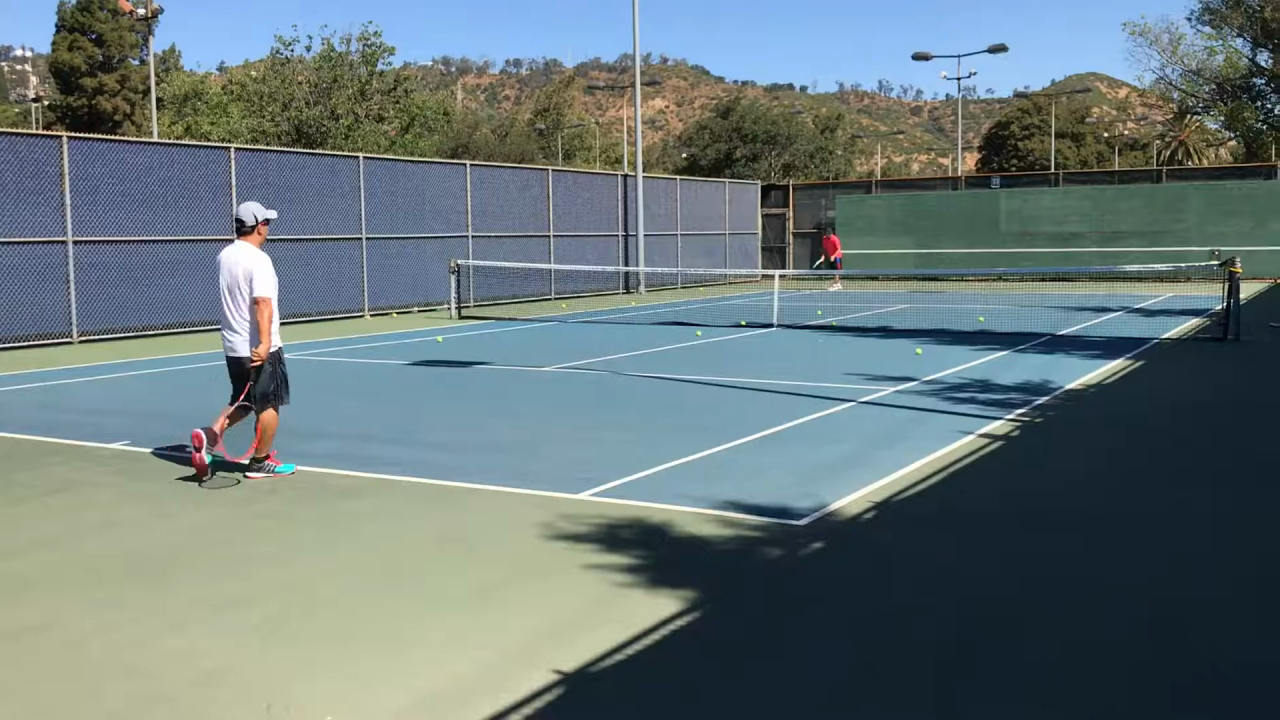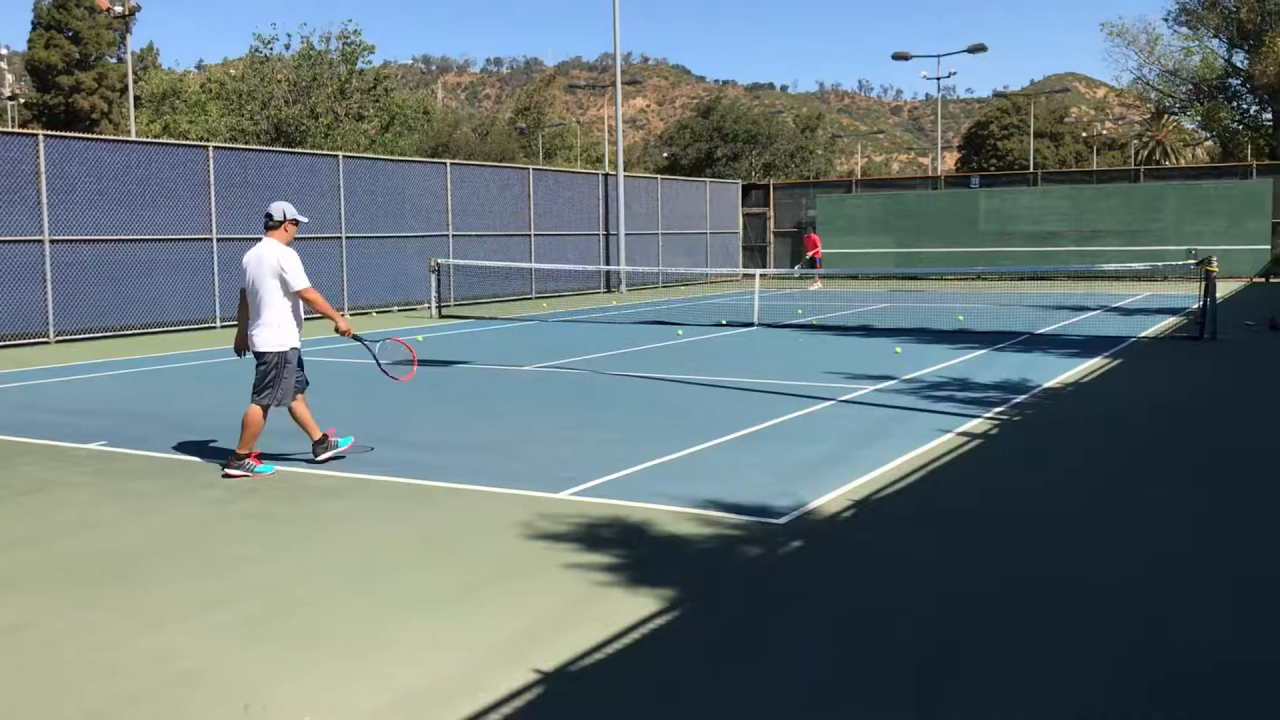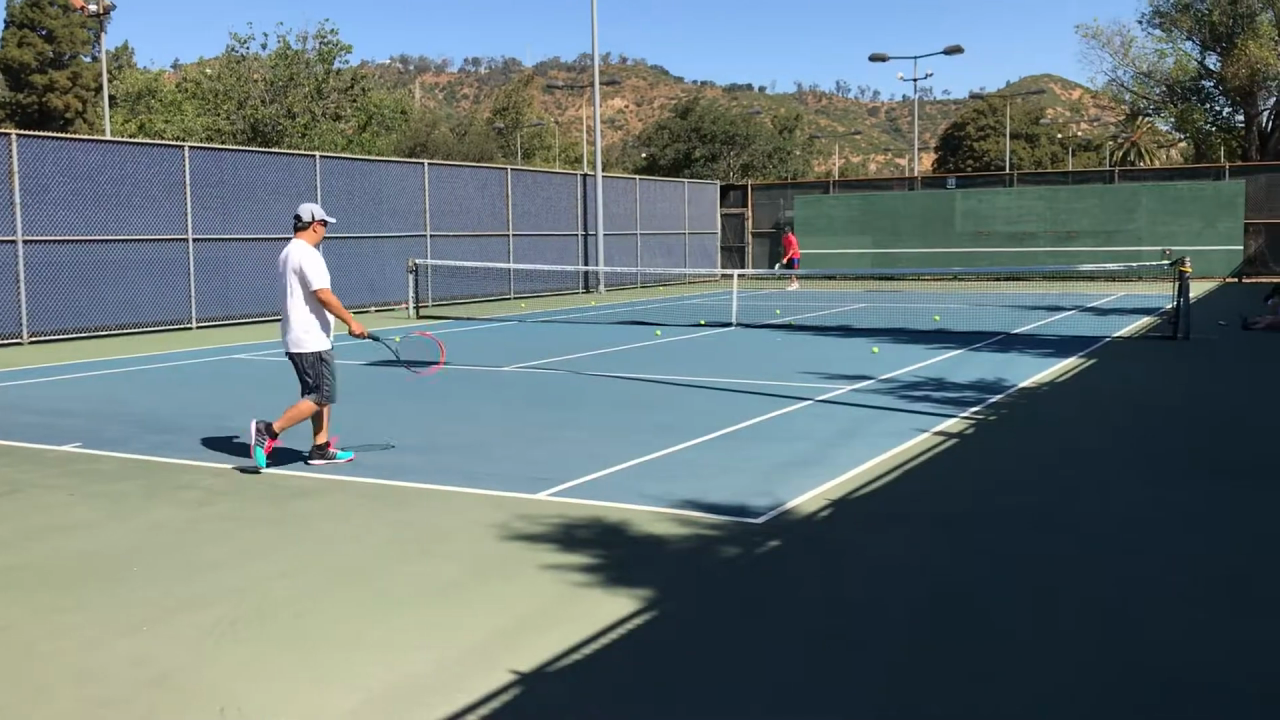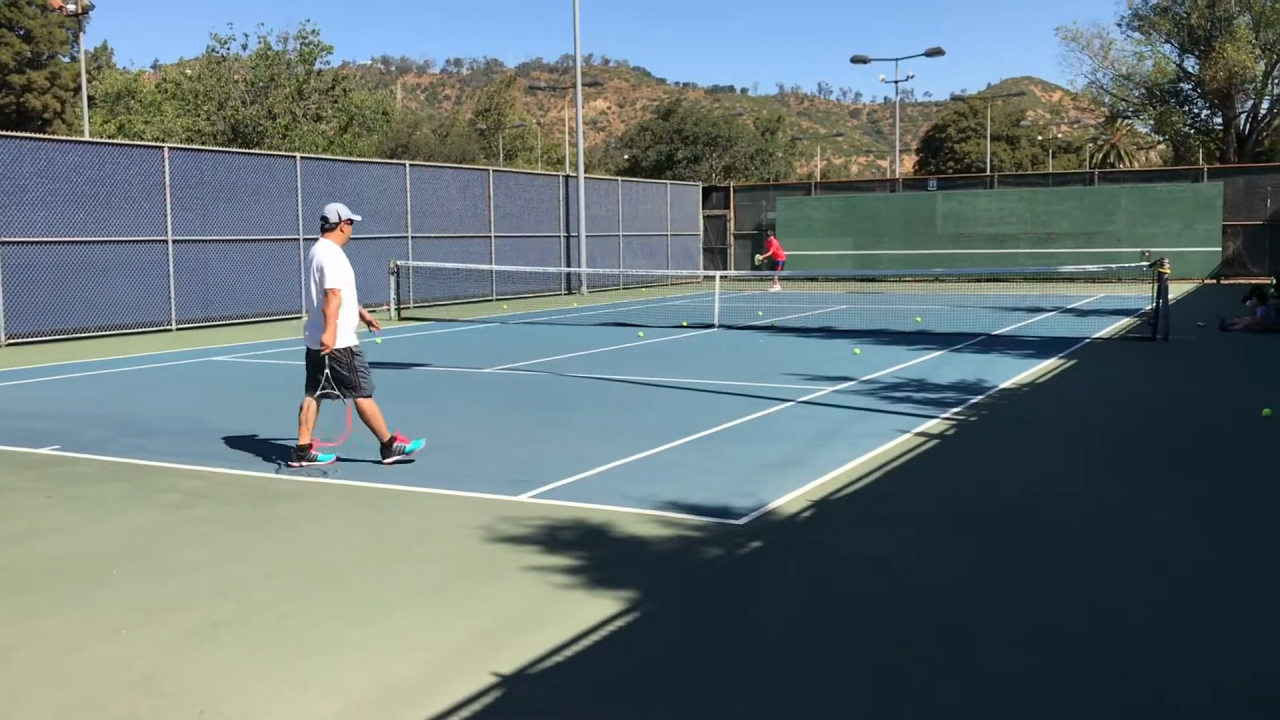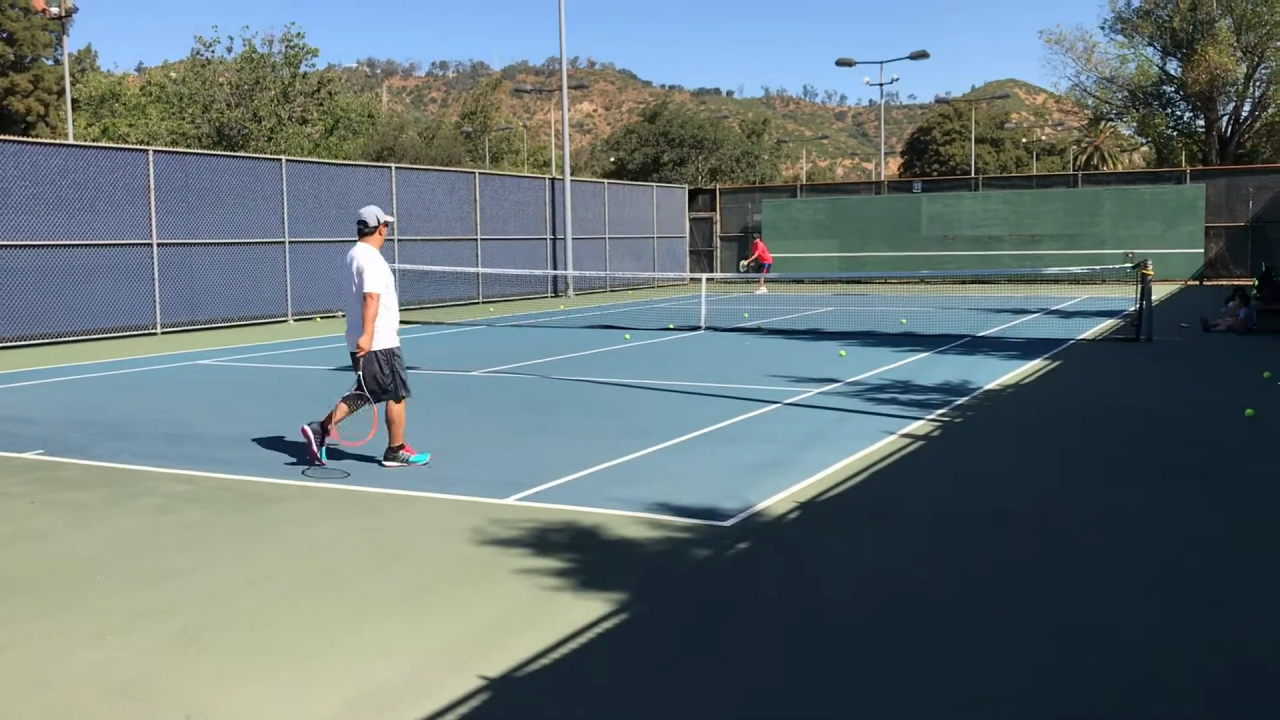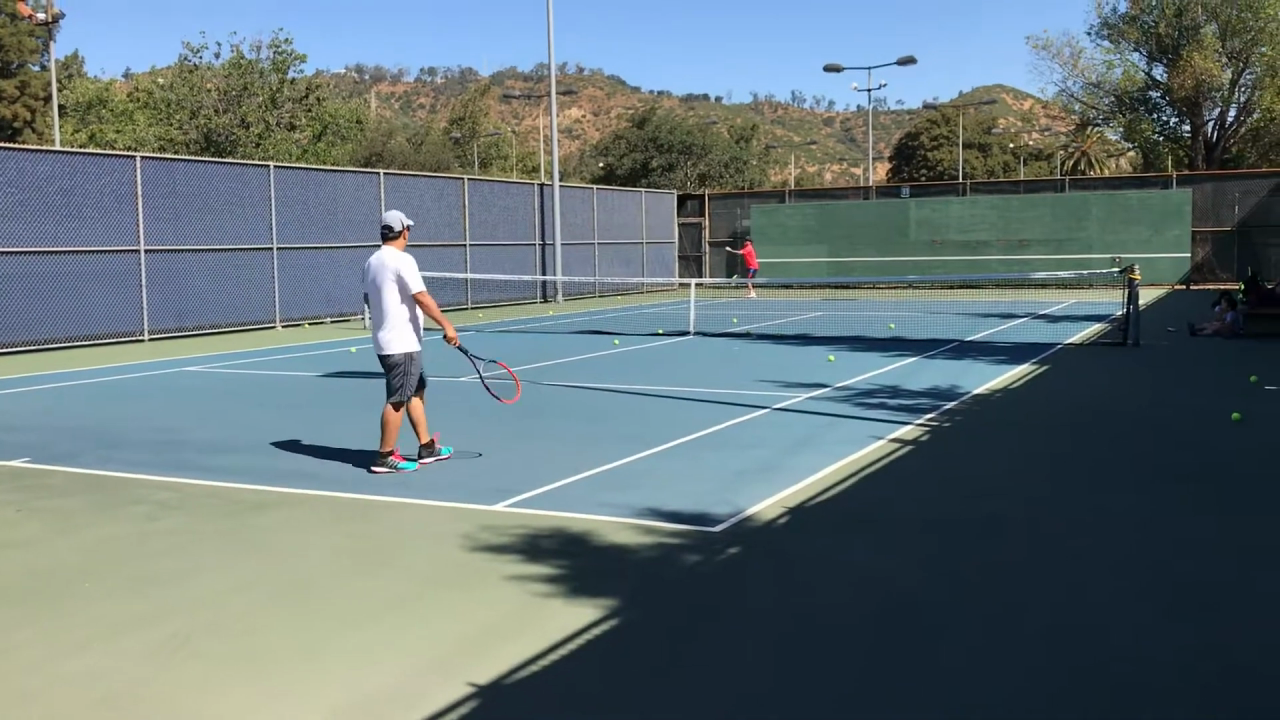
dt=0.3s
person 1, frame 1
left shoulder: (225, 256)
right shoulder: (258, 259)
right elbow: (263, 304)
right wrist: (265, 342)
left hip: (234, 345)
right hip: (259, 348)
left knee: (244, 402)
right knee: (271, 404)
left ankle: (207, 435)
right ankle: (261, 461)
person 1, frame 2
left shoulder: (252, 255)
right shoulder: (284, 255)
left elbow: (245, 298)
right elbow: (307, 294)
left wrist: (242, 332)
right wrist: (338, 318)
left hip: (271, 339)
right hip: (278, 343)
left knee: (297, 392)
right knee: (263, 400)
left ankle: (321, 443)
right ankle: (240, 459)
person 1, frame 3
left shoulder: (287, 253)
right shoulder: (307, 254)
right elbow: (323, 295)
right wrist: (351, 322)
left hip: (300, 339)
right hip: (311, 342)
left knee: (320, 395)
right knee: (320, 398)
left ankle: (321, 448)
right ankle: (268, 431)
person 1, frame 4
left shoulder: (318, 251)
right shoulder: (332, 255)
right elbow: (332, 295)
left wrist: (361, 313)
right wrist: (330, 332)
left hip: (317, 340)
right hip: (338, 341)
left knee: (314, 392)
right knee: (363, 393)
left ankle: (303, 450)
right ankle: (391, 446)
person 1, frame 5
left shoulder: (354, 254)
right shoulder: (372, 258)
right elbow: (371, 298)
right wrist: (368, 334)
left hip: (363, 341)
right hip: (380, 342)
left knee: (363, 394)
right knee: (397, 394)
left ankle: (320, 429)
right ankle: (396, 451)
person 1, frame 6
left shoulder: (372, 262)
right shoulder: (402, 260)
left elbow: (369, 298)
right elbow: (421, 297)
right wrist: (446, 325)
left hip: (385, 341)
right hip: (401, 344)
left knee: (416, 392)
right knee: (398, 399)
left ankle: (426, 447)
right ankle: (385, 457)
